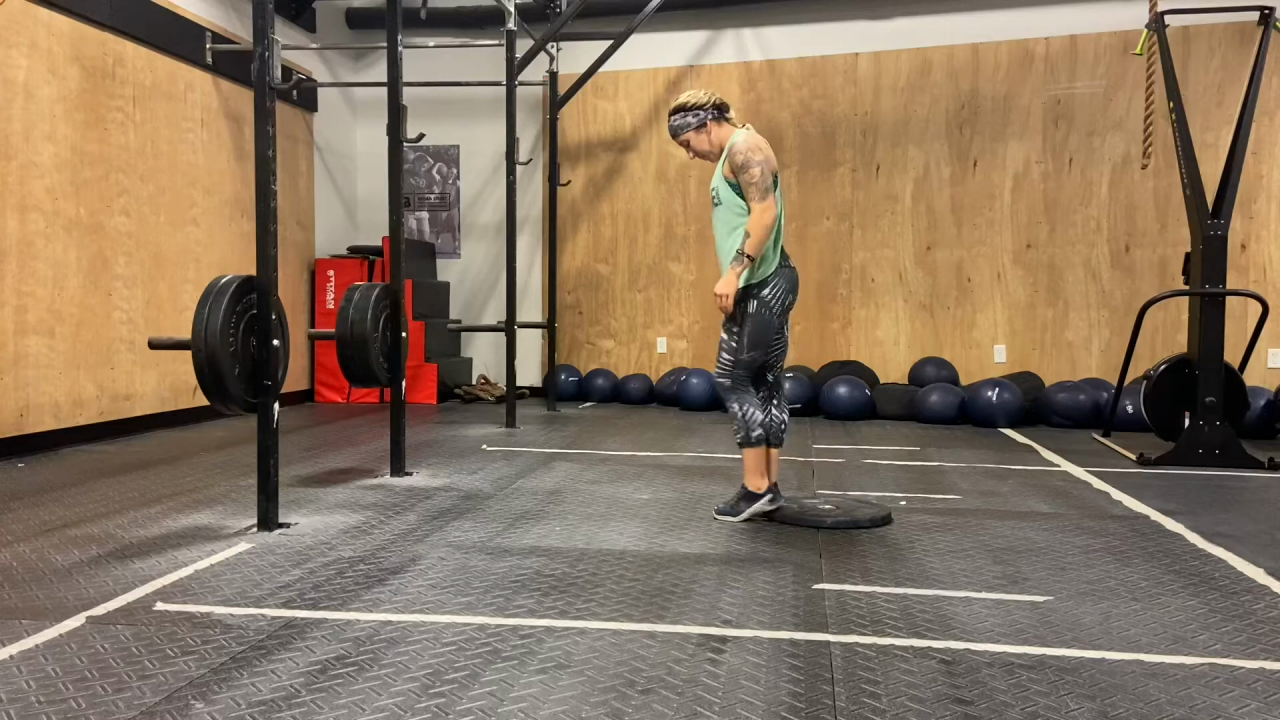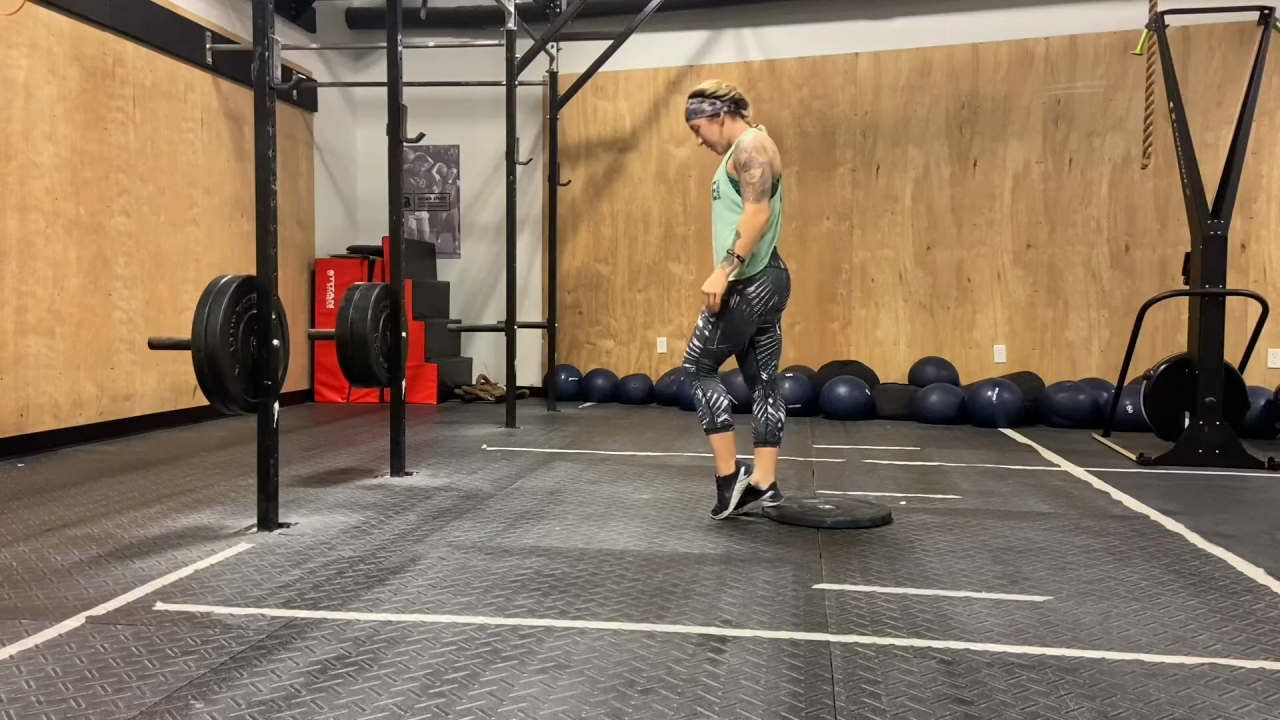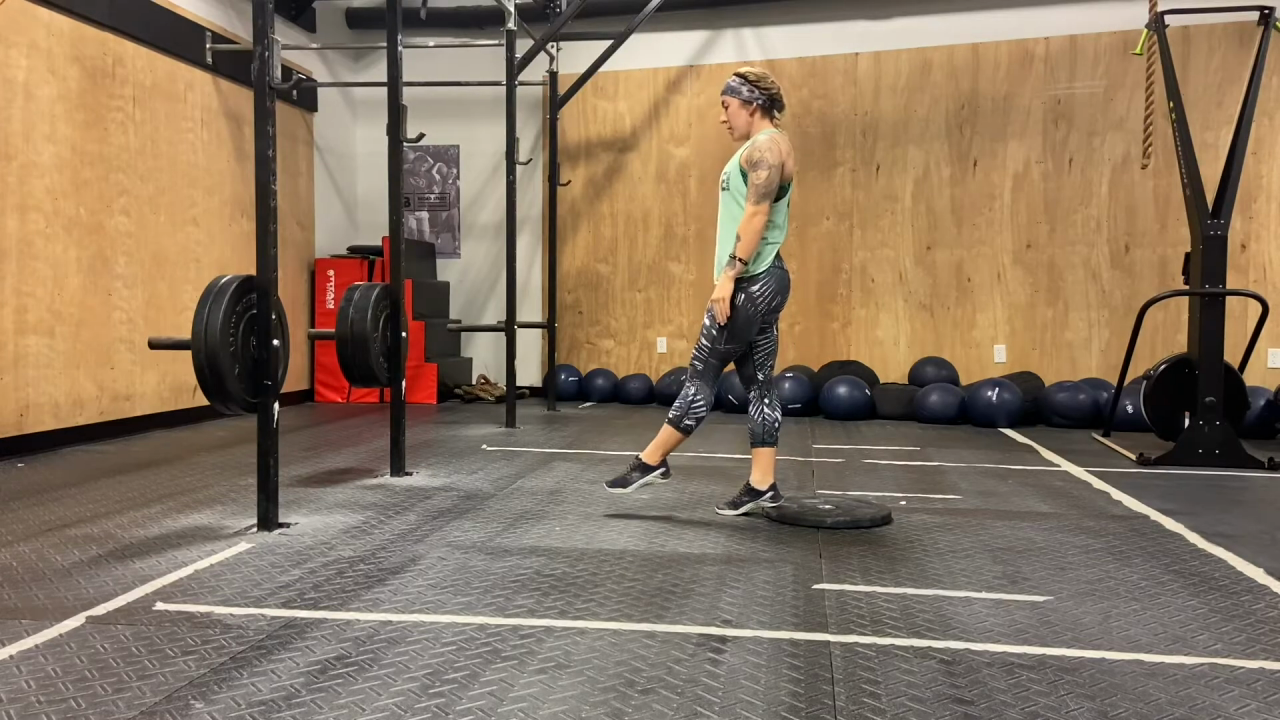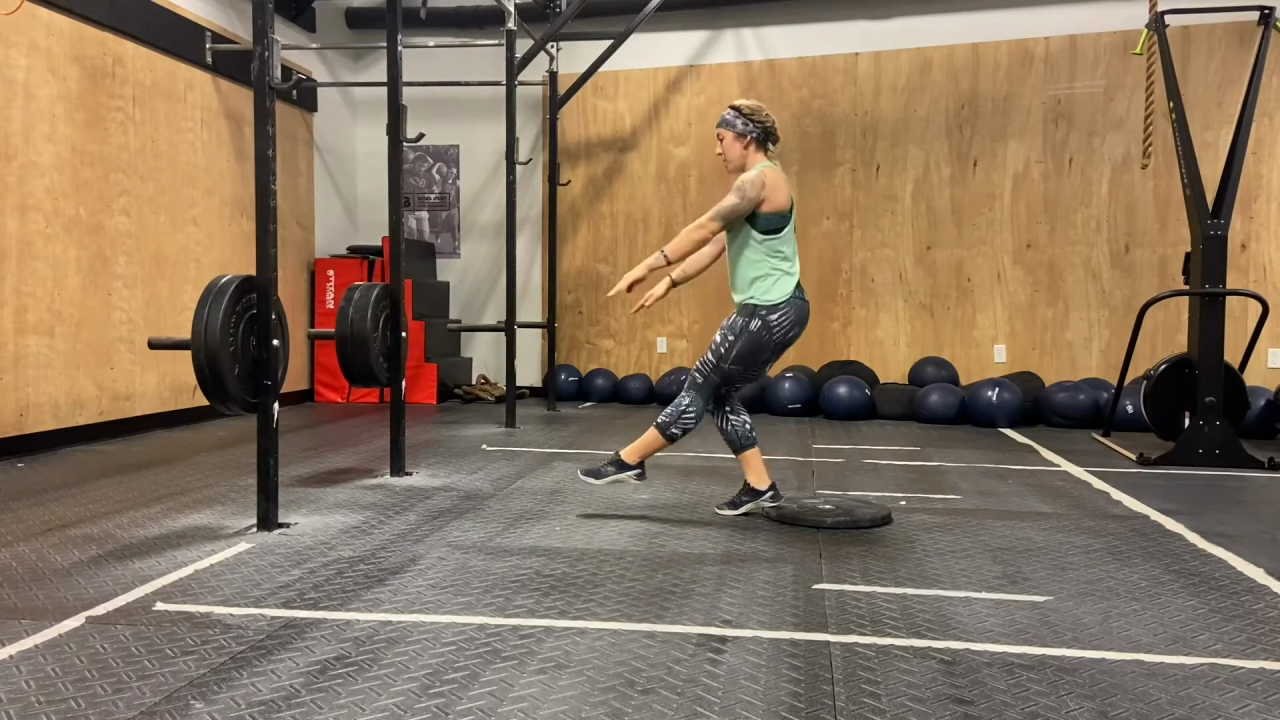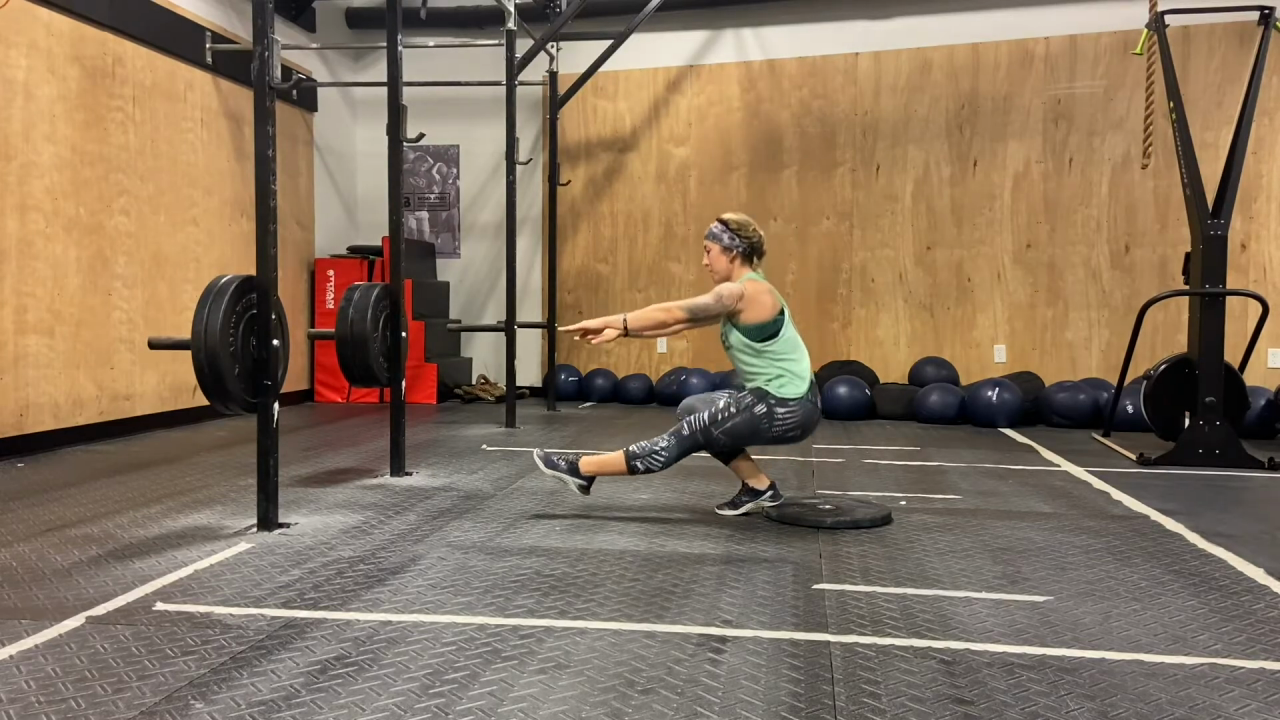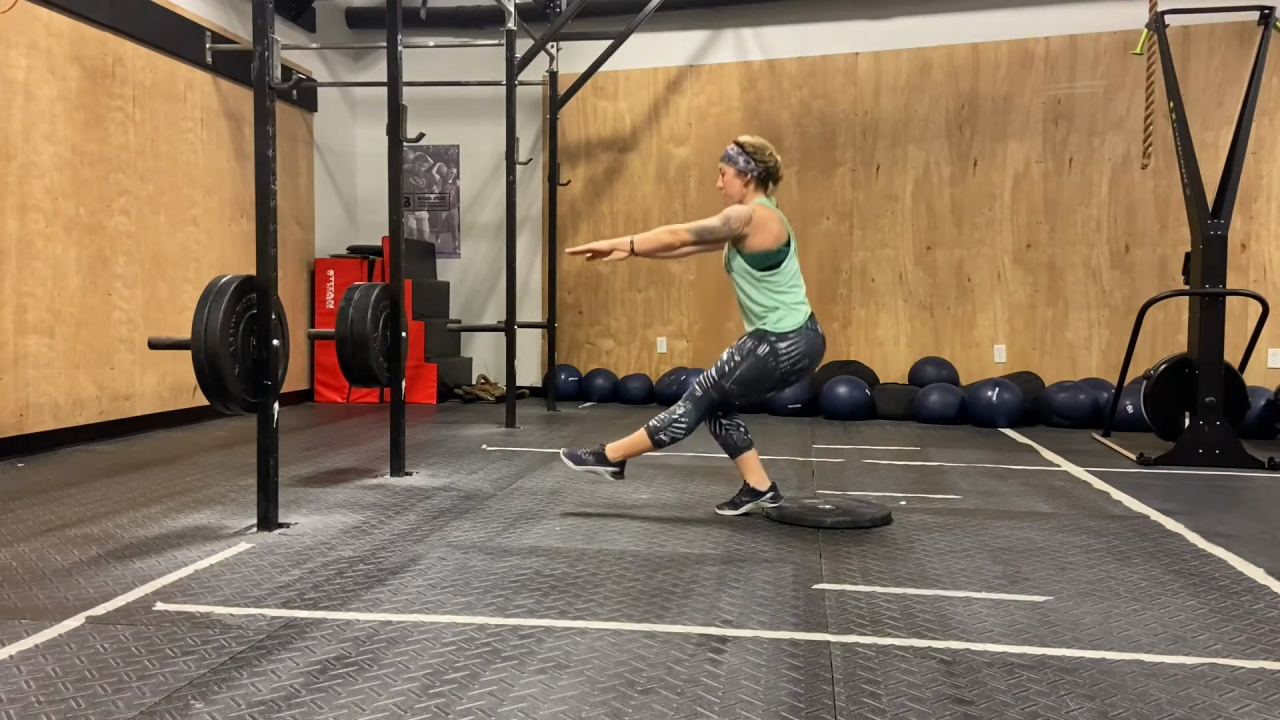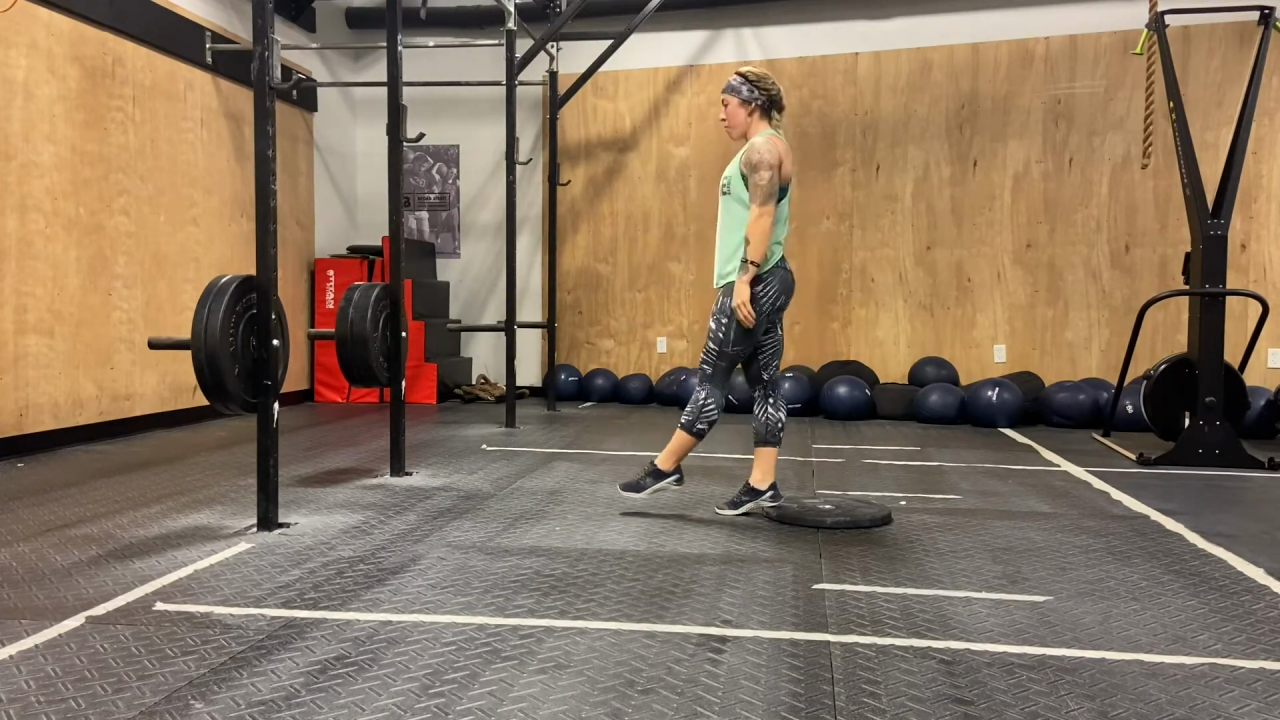
dt=0.7s
person 1, frame 1
left shoulder: (744, 146)
right shoulder: (735, 155)
left elbow: (764, 214)
left wrist: (732, 273)
right wrist: (739, 276)
left hip: (760, 285)
right hip: (768, 283)
left knee: (732, 380)
right knee: (765, 384)
left ankle: (759, 488)
right ankle: (762, 486)
person 1, frame 2
left shoulder: (751, 145)
right shoulder: (744, 150)
left elbow: (757, 214)
left wrist: (722, 270)
left hip: (750, 281)
right hip: (764, 280)
left knee: (699, 367)
right knee: (762, 382)
left ankle: (729, 471)
right ankle: (763, 483)
person 1, frame 3
left shoulder: (766, 146)
right shoulder: (760, 148)
left elbow: (756, 216)
left wrist: (728, 276)
left hip: (751, 282)
right hip: (760, 281)
left knee: (703, 372)
right knee: (757, 382)
left ankle: (651, 460)
right ankle: (763, 485)
person 1, frame 4
left shoulder: (758, 179)
right shoulder: (759, 181)
left elbow: (705, 229)
right elbow: (718, 243)
left wrist: (647, 266)
right wrist: (669, 281)
left hip: (769, 312)
right hip: (773, 310)
left knee: (701, 387)
right knee: (719, 393)
left ankle: (629, 461)
right ankle: (760, 486)
person 1, frame 5
left shoulder: (742, 293)
right shoulder: (742, 293)
left elbow: (671, 313)
right elbow: (680, 321)
left wrist: (608, 321)
right wrist: (621, 329)
left hip: (786, 410)
right hip: (781, 401)
left knee: (684, 437)
right knee: (692, 413)
left ankle: (582, 469)
right ankle: (758, 487)
person 1, frame 6
left shoulder: (750, 217)
right shoulder: (756, 219)
left elbow: (679, 236)
right elbow: (694, 244)
left wrist: (617, 242)
right wrist: (629, 249)
left hip: (785, 344)
right hip: (792, 340)
left knee: (699, 399)
right knee: (712, 400)
left ankle: (609, 457)
right ankle: (760, 487)
person 1, frame 7
left shoulder: (762, 147)
right shoulder: (763, 148)
left elbow: (762, 216)
left wrist: (743, 281)
left hip: (753, 283)
right hip: (766, 281)
left knee: (711, 379)
right knee: (763, 382)
left ankle: (665, 468)
right ankle: (763, 485)
